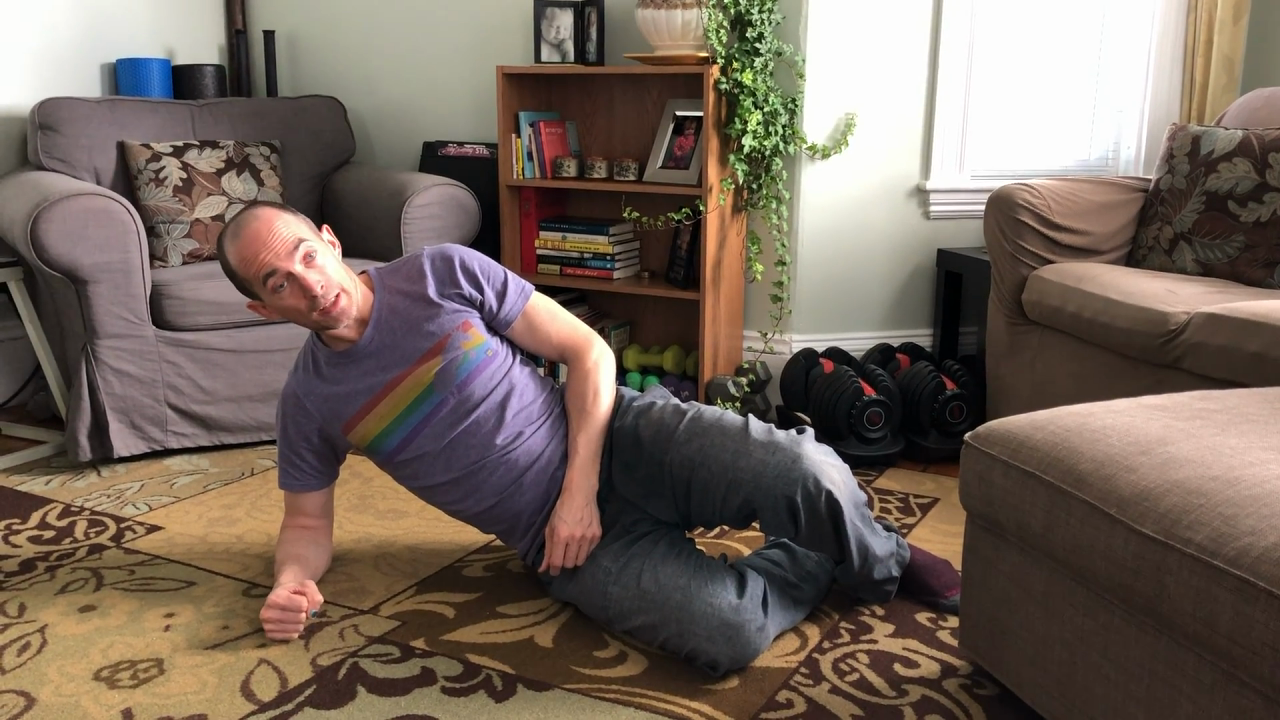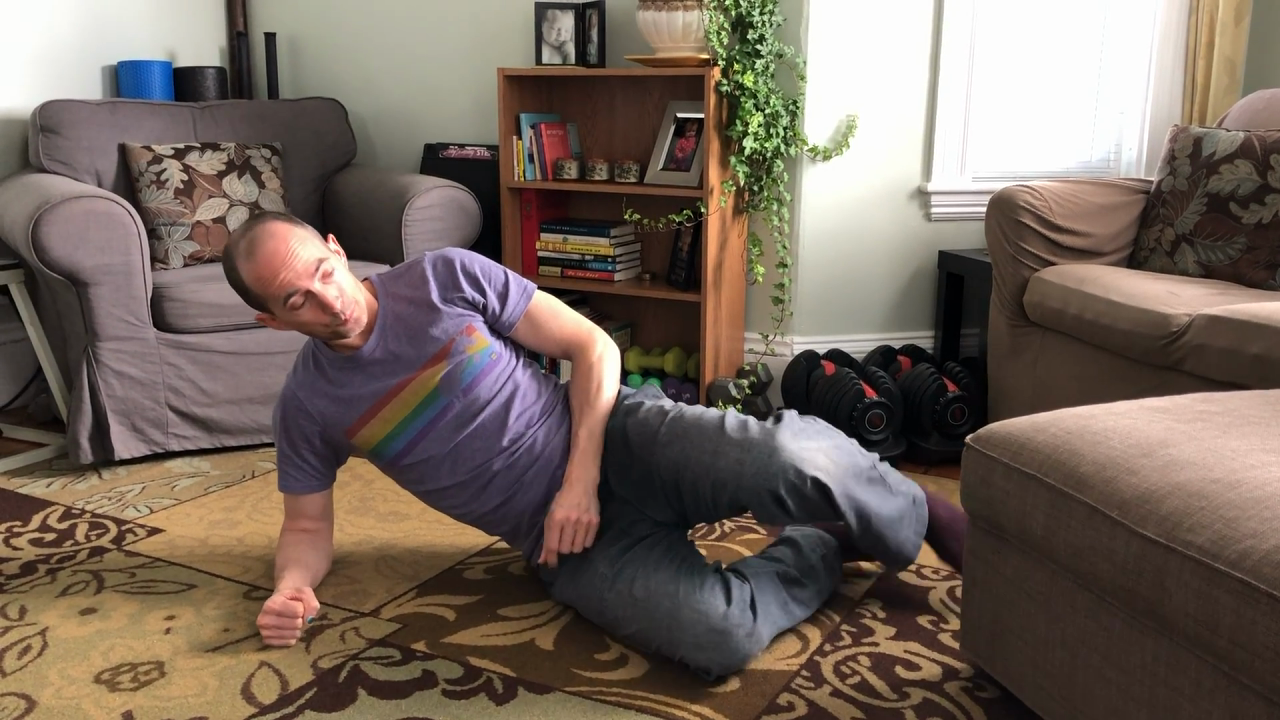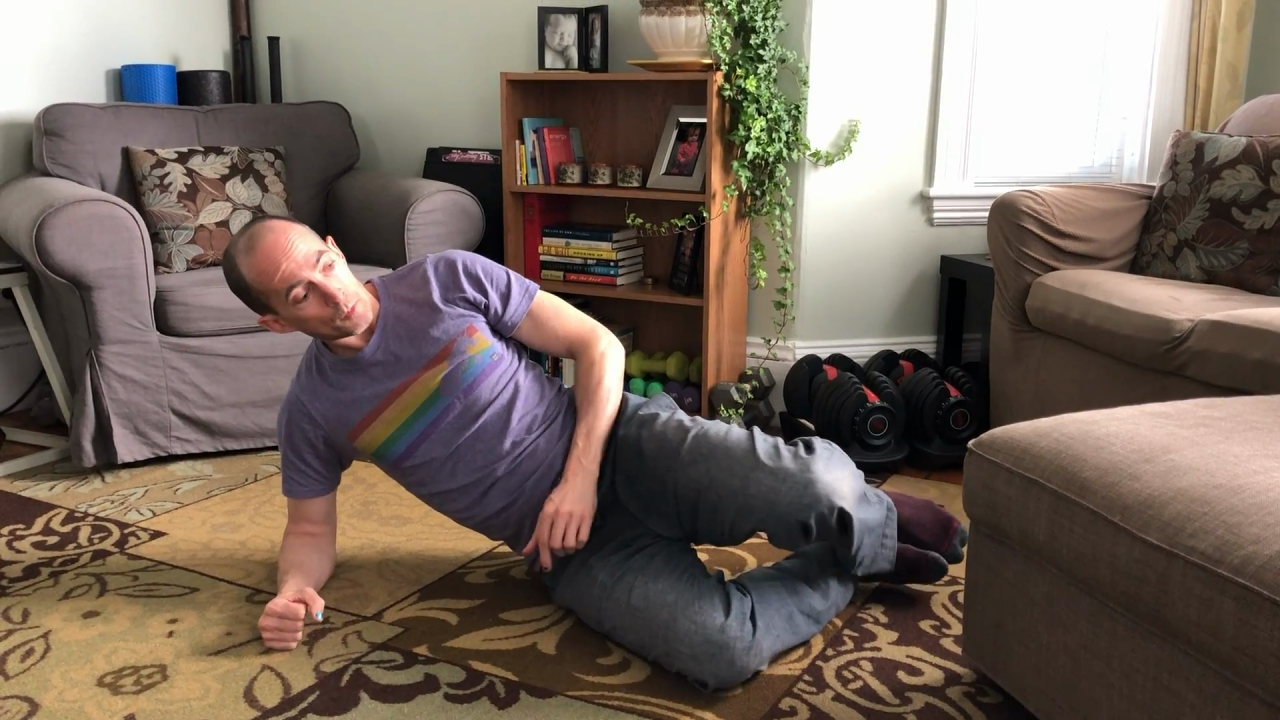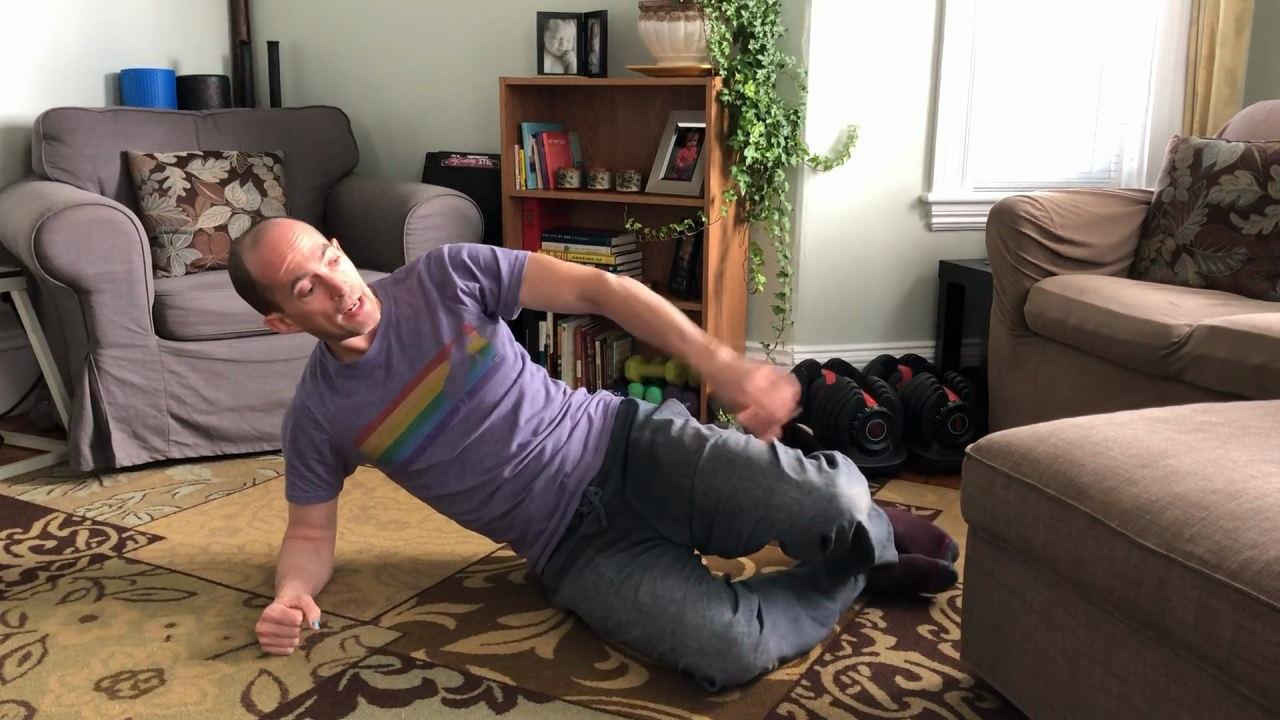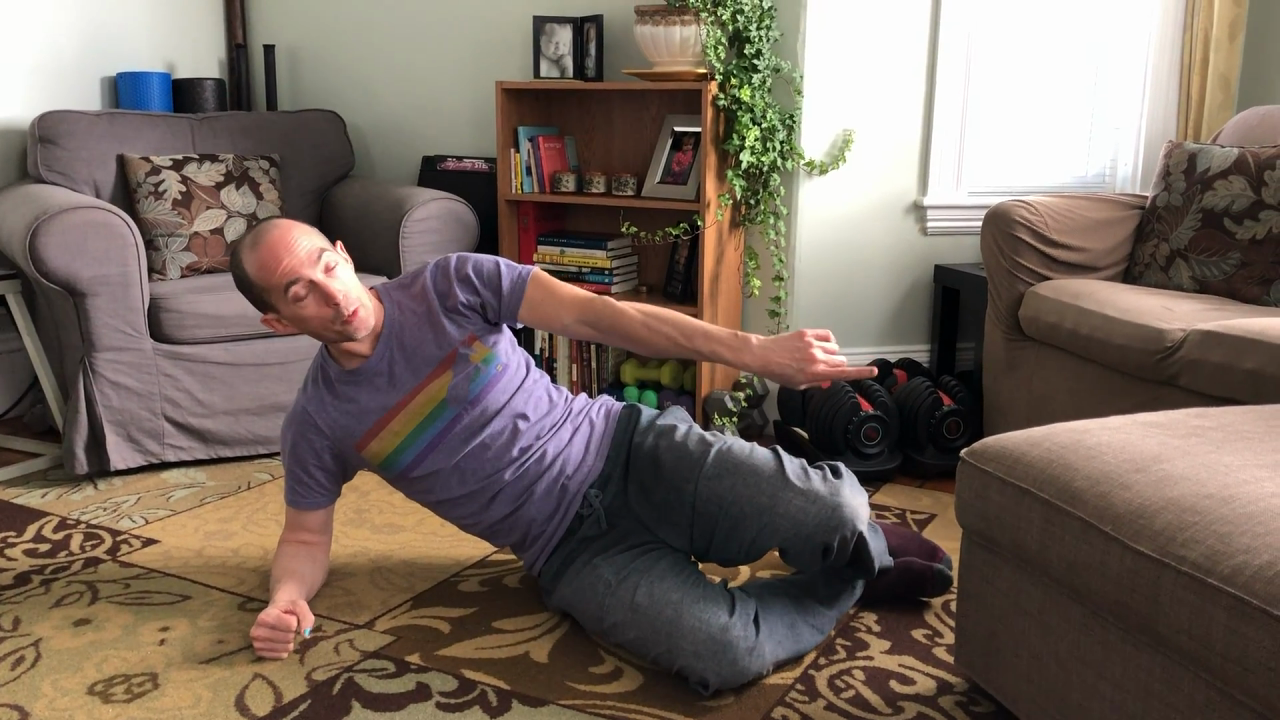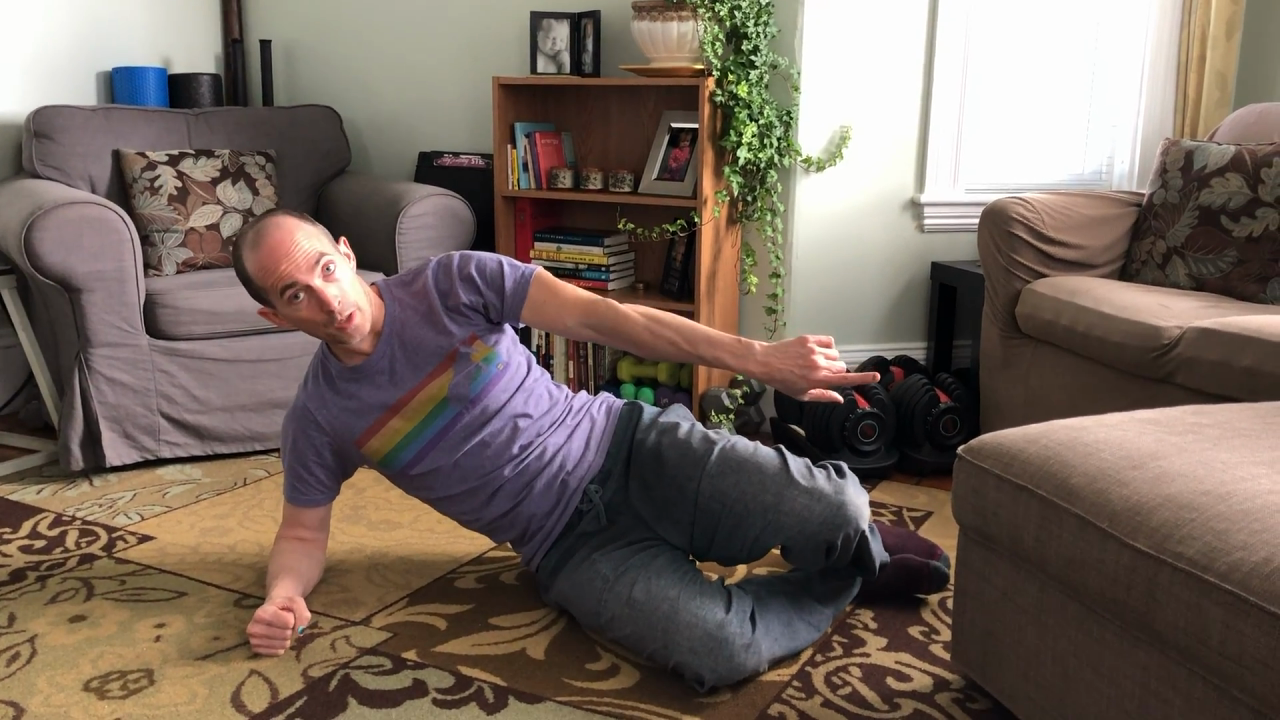
dt=0.5s
person 1, frame 1
left shoulder: (443, 272)
right shoulder: (308, 402)
left elbow: (587, 353)
right elbow: (307, 522)
left wrist: (580, 488)
right wrist: (290, 582)
left hip: (620, 440)
right hip: (555, 533)
left knee: (804, 472)
right knee: (728, 634)
left ankle: (880, 562)
right ankle: (812, 561)
person 1, frame 2
left shoulder: (446, 276)
right shoulder: (306, 405)
left elbow: (592, 347)
right elbow: (307, 526)
left wrist: (581, 479)
right wrist: (290, 587)
left hip: (621, 439)
right hip: (560, 537)
left knee: (785, 459)
right knee: (719, 638)
left ankle: (903, 514)
right ankle: (821, 549)
person 1, frame 3
left shoulder: (447, 278)
right shoulder: (311, 411)
left elbow: (597, 345)
right elbow: (311, 527)
left wrist: (580, 476)
right wrist: (293, 589)
left hip: (625, 444)
right hip: (573, 542)
left knee: (812, 488)
right knee: (720, 653)
left ankle: (872, 520)
right ankle: (851, 565)
person 1, frame 4
left shoulder: (445, 275)
right shoulder: (317, 417)
left elbow: (602, 289)
right elbow: (310, 534)
left wrist: (718, 362)
right wrist: (291, 595)
left hip: (624, 449)
right hip: (573, 544)
left knee: (829, 504)
right knee: (728, 650)
left ankle: (866, 532)
right ankle: (854, 572)
person 1, frame 5
left shoulder: (449, 284)
right shoulder: (316, 422)
left elbow: (600, 317)
right elbow: (305, 537)
left wrist: (756, 351)
right wrist: (285, 600)
left hip: (629, 451)
right hip: (572, 547)
left knee: (828, 512)
right knee: (723, 654)
left ankle: (861, 539)
right ankle: (848, 582)
person 1, frame 6
left shoulder: (453, 283)
right shoulder: (316, 418)
left elbow: (604, 319)
right elbow: (302, 535)
left wrist: (759, 358)
right wrist: (282, 598)
left hip: (630, 449)
right hip: (571, 545)
left knee: (832, 511)
right knee: (719, 652)
left ankle: (858, 544)
right ankle: (846, 577)
